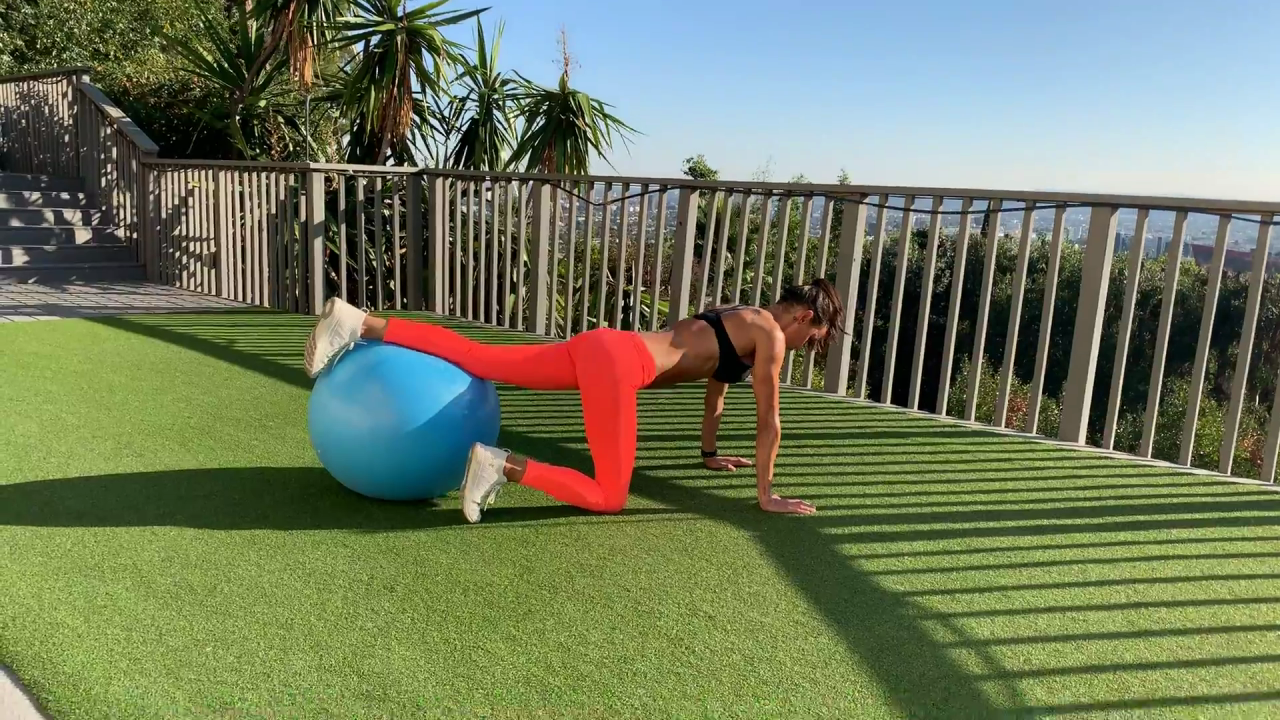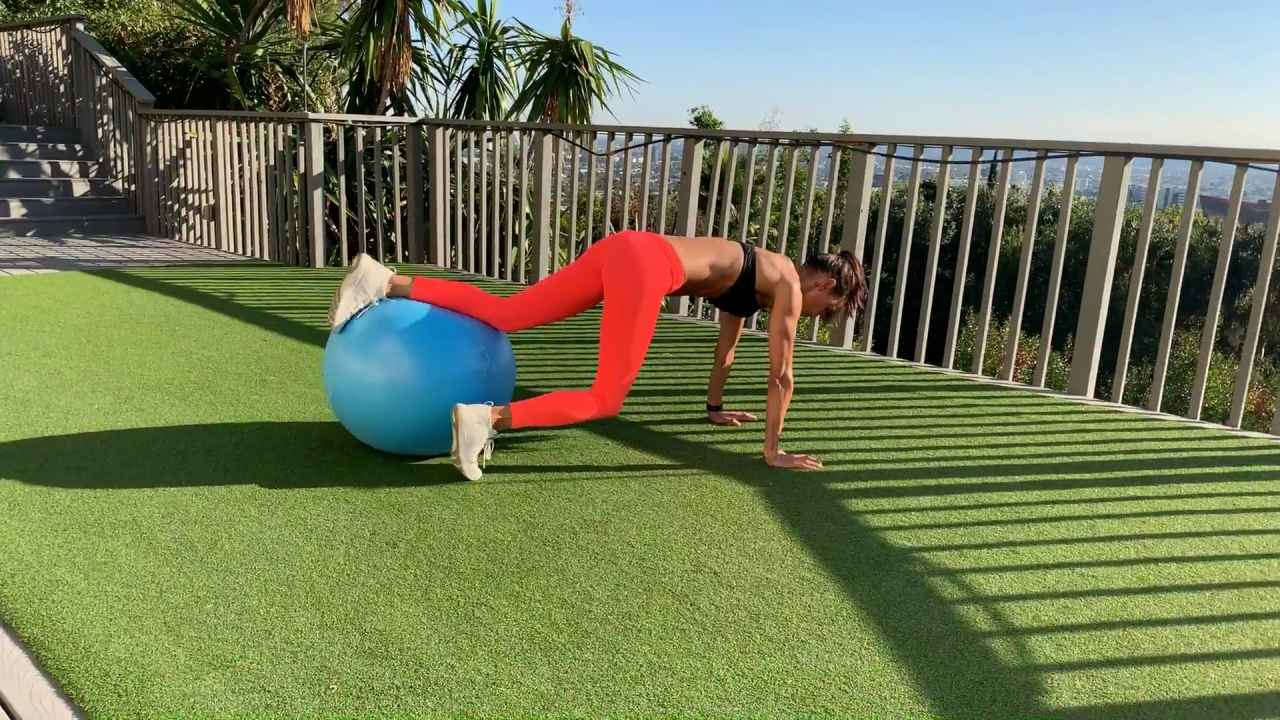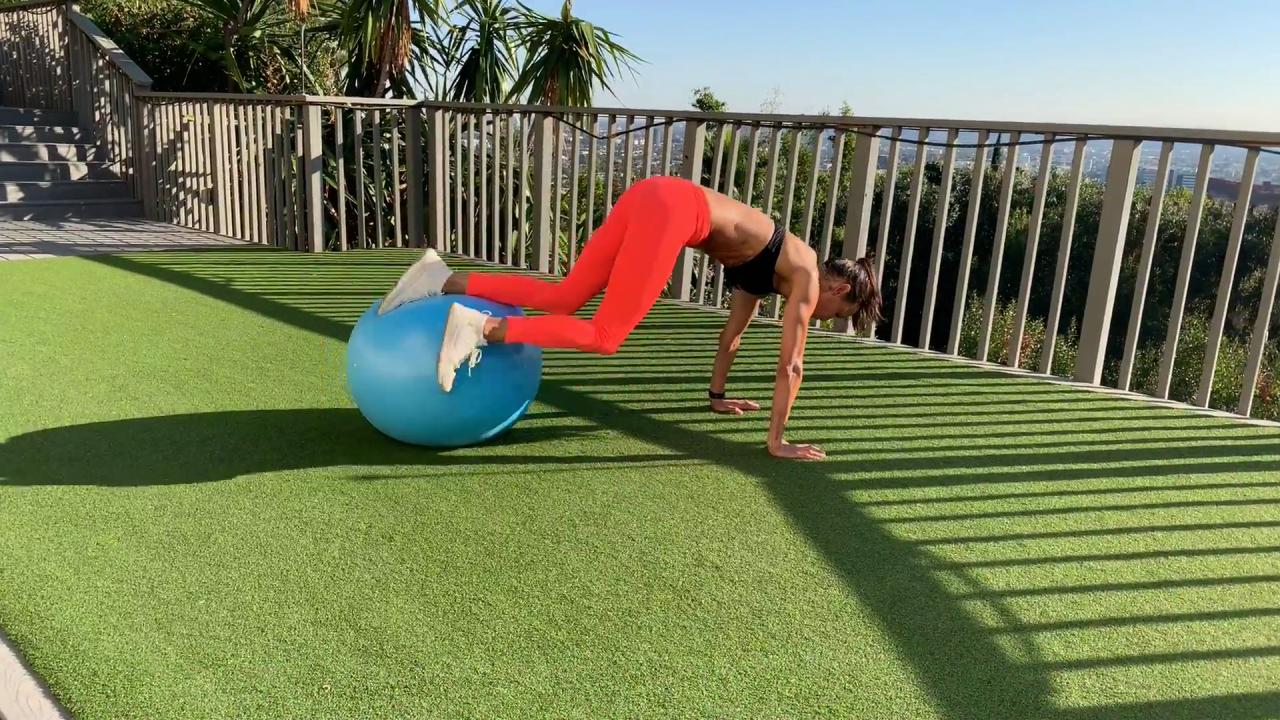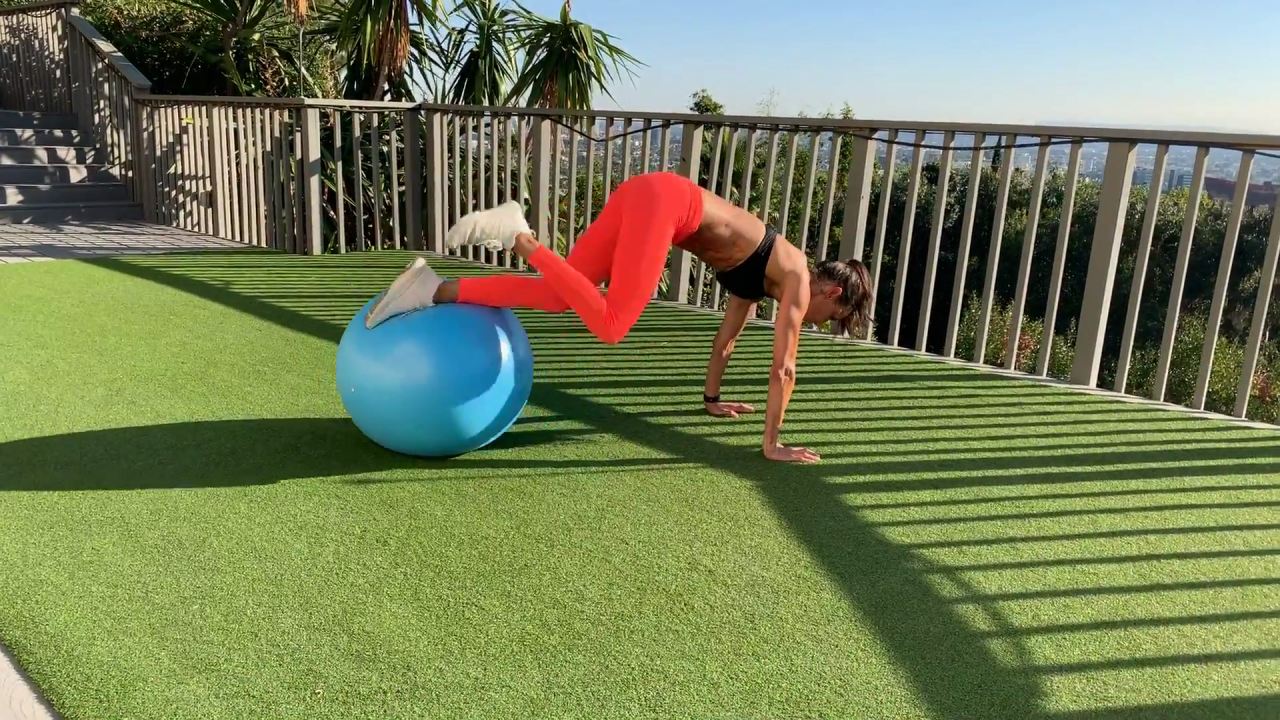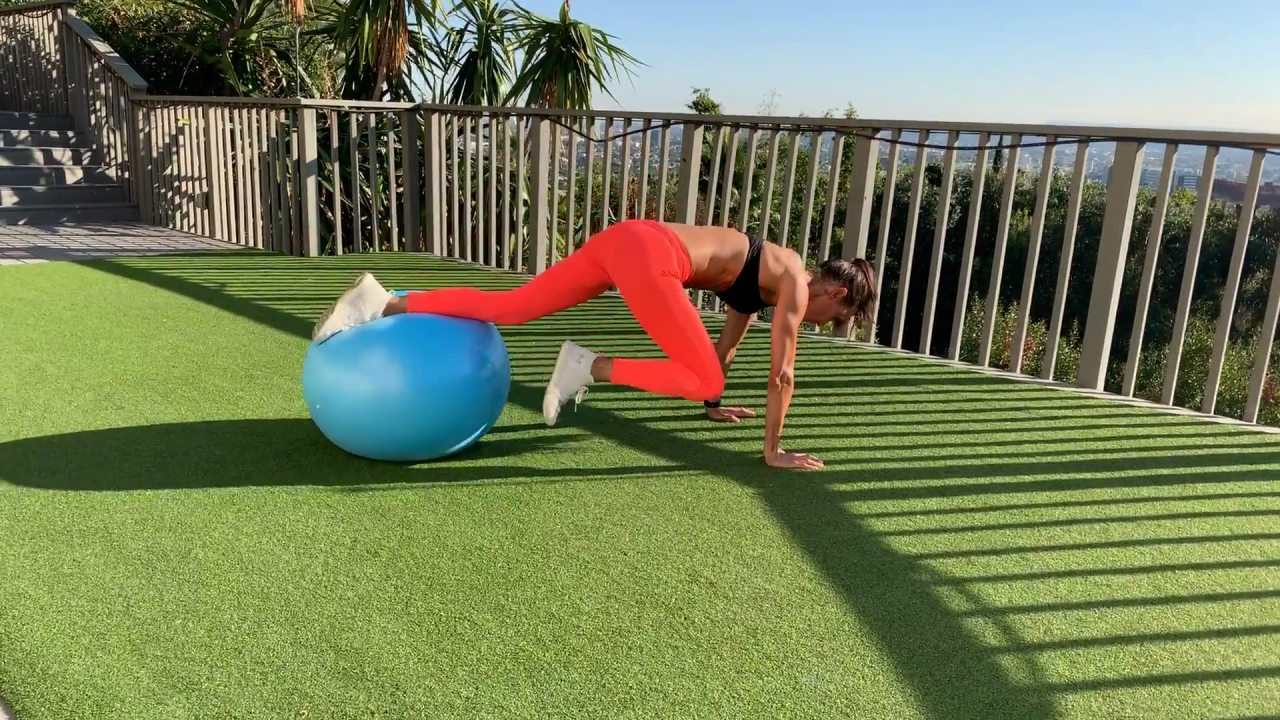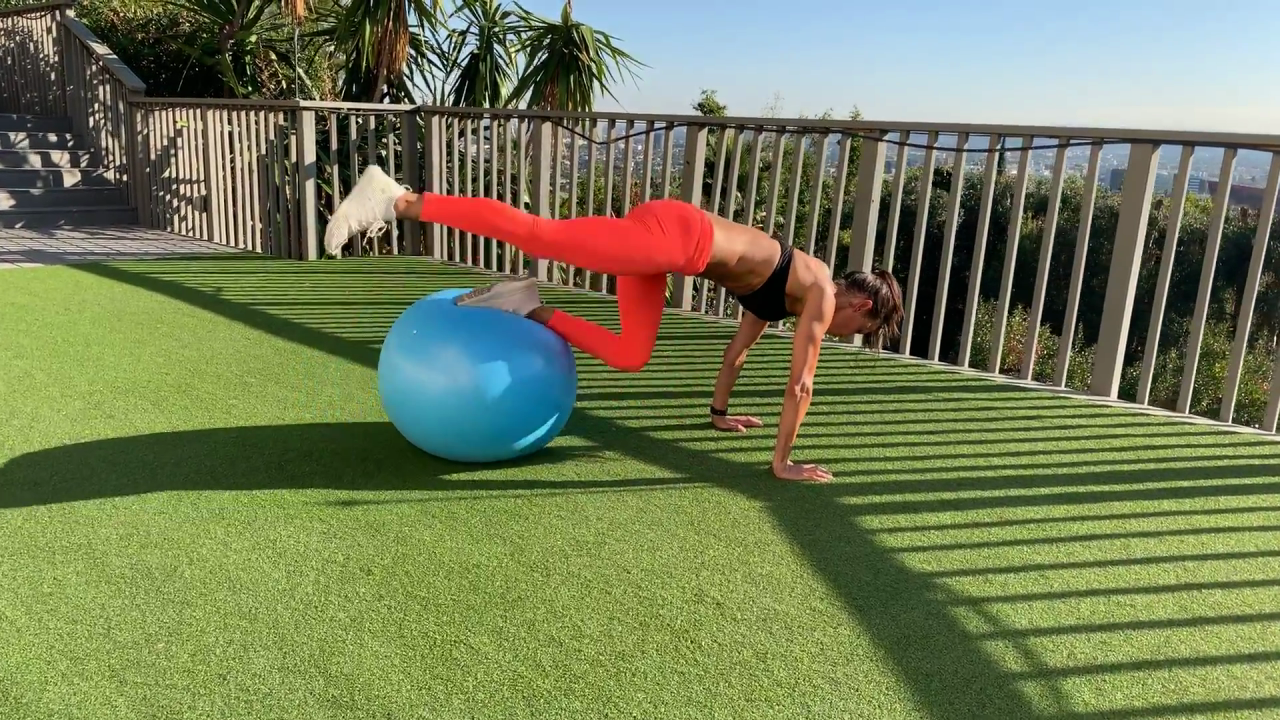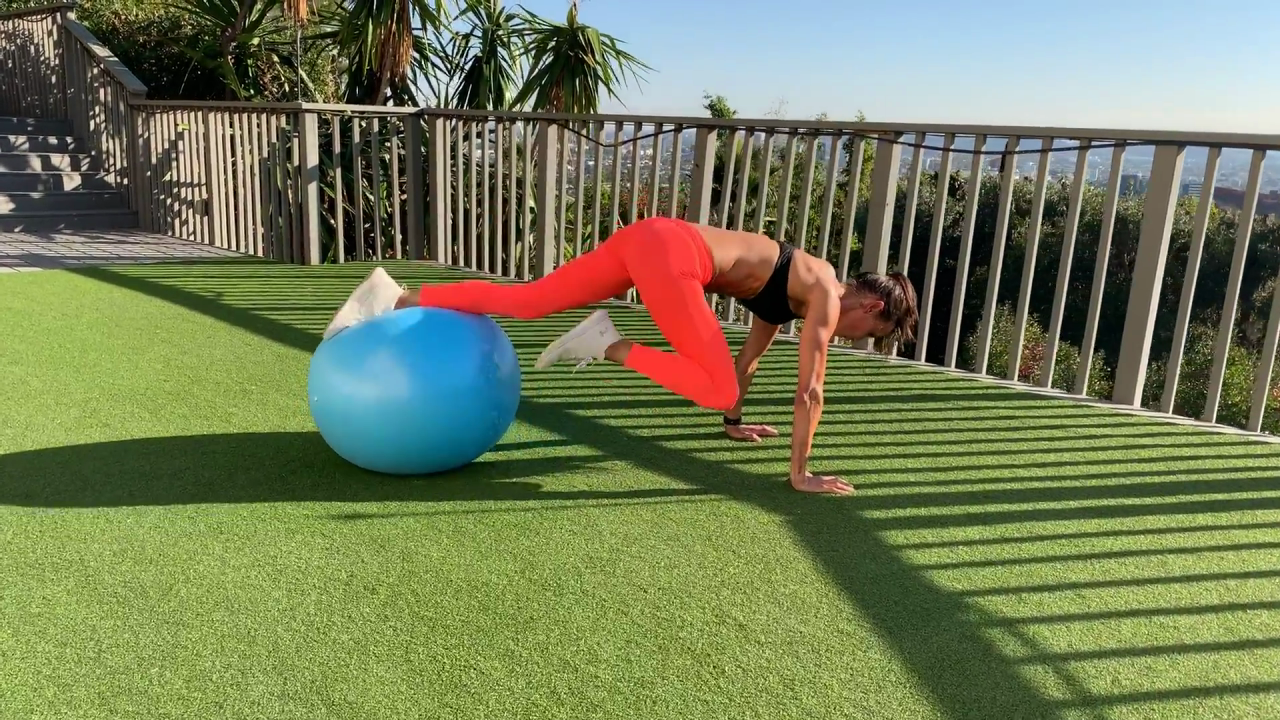
dt=0.7s
person 1, frame 1
left shoulder: (739, 320)
right shoulder: (768, 332)
left elbow: (715, 390)
right elbow: (768, 421)
left wrist: (708, 453)
right wrist: (766, 495)
left hip: (598, 347)
right hip: (616, 366)
left knee: (472, 357)
right knee: (608, 499)
left ankle: (355, 323)
right ankle: (503, 465)
person 1, frame 2
left shoulder: (754, 278)
right shoulder: (788, 284)
left elbow: (726, 343)
right elbow: (781, 375)
left wrist: (715, 408)
right wrist: (773, 450)
left hip: (621, 250)
right hip: (643, 264)
left knee: (502, 312)
right knee: (605, 400)
left ankle: (381, 282)
right ankle: (487, 418)
person 1, frame 3
left shoulder: (769, 272)
right shoulder: (808, 276)
left elbow: (733, 331)
right elbow: (791, 364)
left wrist: (716, 396)
right wrist: (777, 440)
left hip: (651, 197)
right hip: (669, 207)
left knee: (567, 297)
right knee: (603, 336)
left ankle: (443, 279)
right ankle: (479, 327)
person 1, frame 4
left shoulder: (762, 277)
right shoulder: (797, 280)
left elbow: (727, 334)
right elbow: (783, 368)
left wrist: (712, 399)
right wrist: (773, 443)
left hip: (645, 197)
right hip: (662, 200)
left knee: (559, 295)
right knee: (608, 326)
left ankle: (433, 289)
right ankle: (521, 234)
person 1, frame 5
left shoulder: (761, 281)
right shoulder: (795, 283)
left elbow: (727, 342)
right elbow: (782, 374)
left wrist: (716, 408)
right wrist: (774, 450)
left hip: (624, 242)
right hip: (645, 257)
left knee: (508, 307)
right knee: (701, 381)
left ankle: (378, 303)
right ankle: (591, 365)
person 1, frame 6
left shoulder: (782, 294)
right shoulder: (822, 295)
left elbow: (737, 349)
right elbow: (800, 385)
left wrist: (719, 413)
right wrist: (782, 462)
left hip: (658, 223)
right hip: (668, 235)
left knee: (630, 356)
right knee: (533, 233)
left ankle: (529, 308)
right ankle: (394, 199)
person 1, frame 7
left shoulder: (791, 292)
right shoulder: (825, 295)
left elbow: (748, 355)
right elbow: (810, 391)
left wrist: (735, 426)
right wrist: (799, 473)
left hip: (647, 241)
right hip: (666, 252)
left knee: (524, 299)
right knee: (716, 392)
left ankle: (392, 298)
right ankle: (607, 345)
